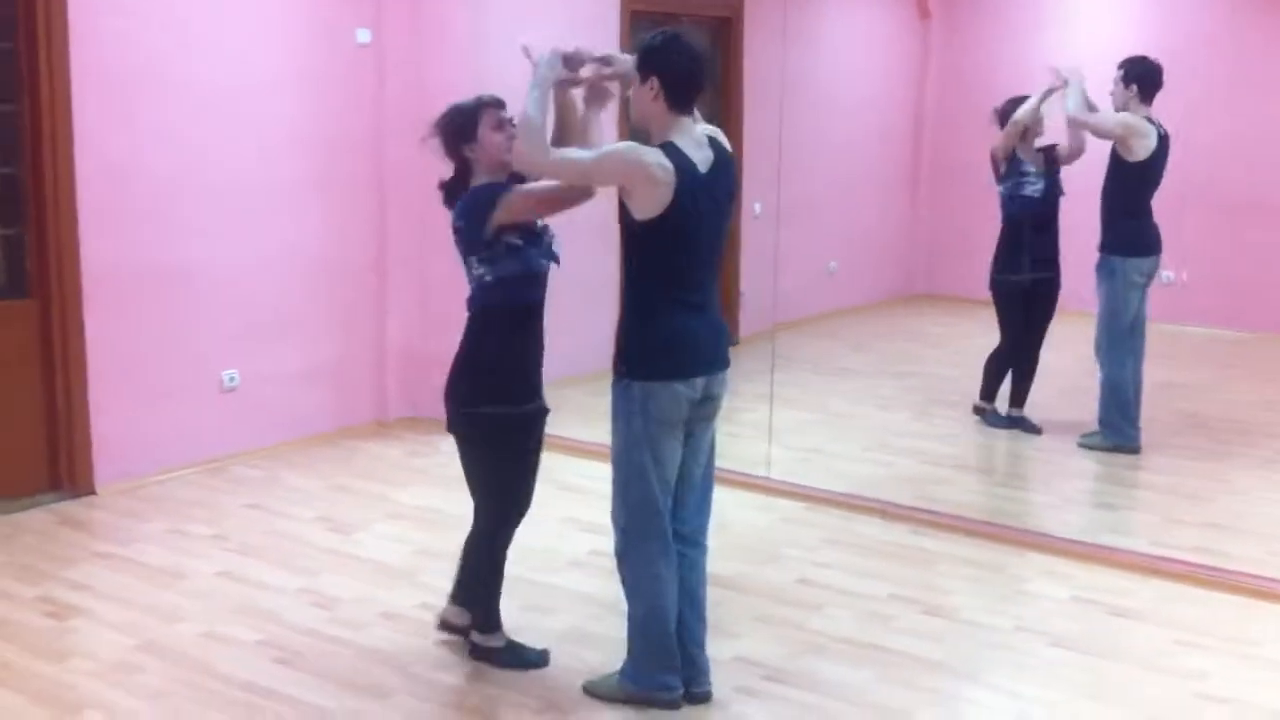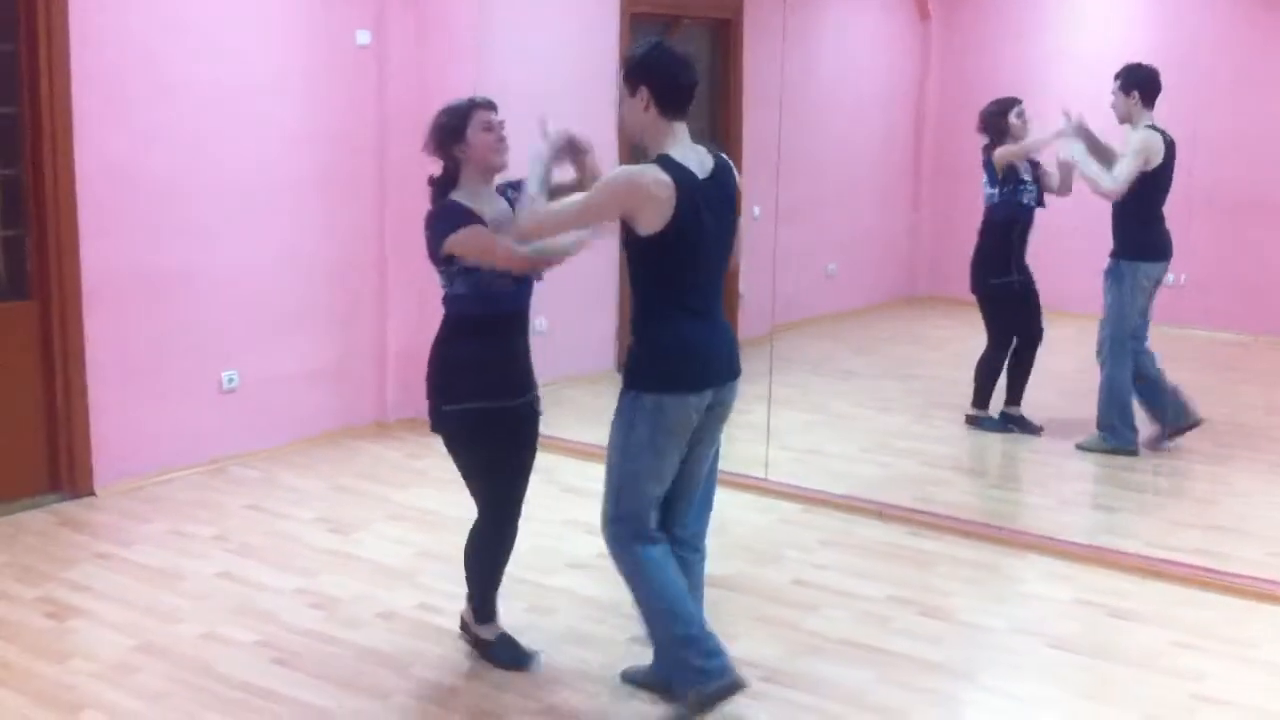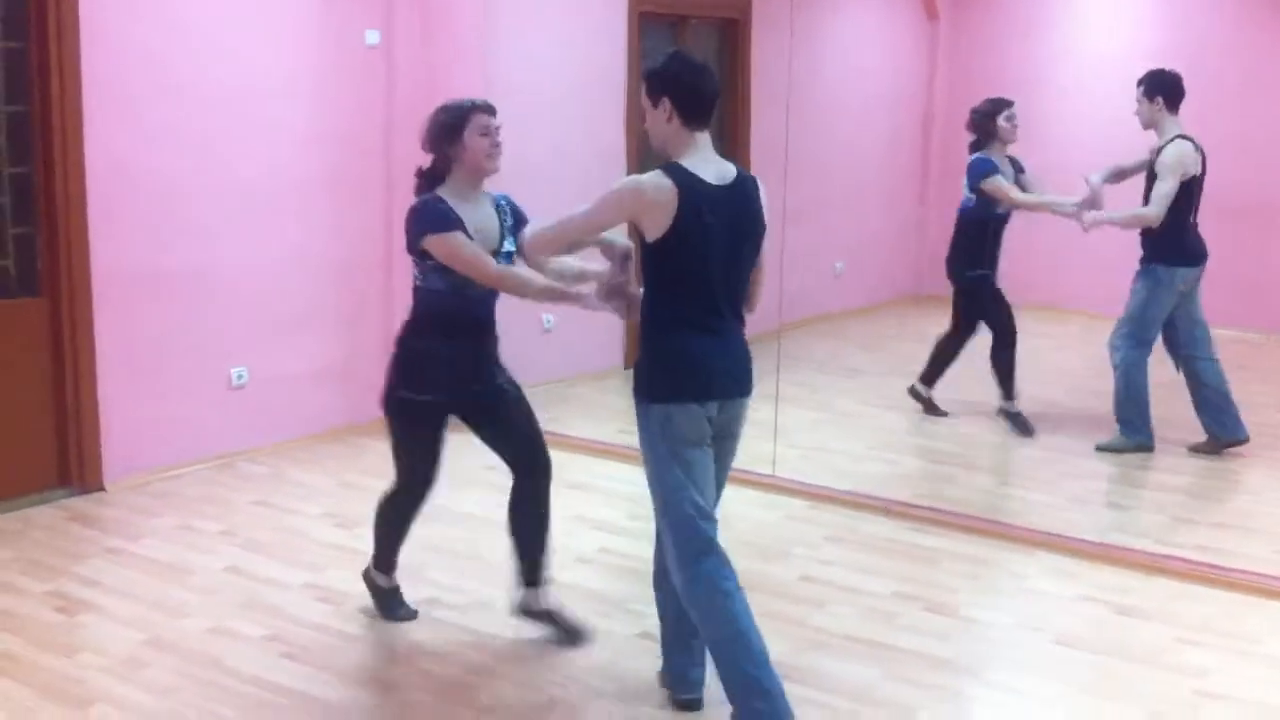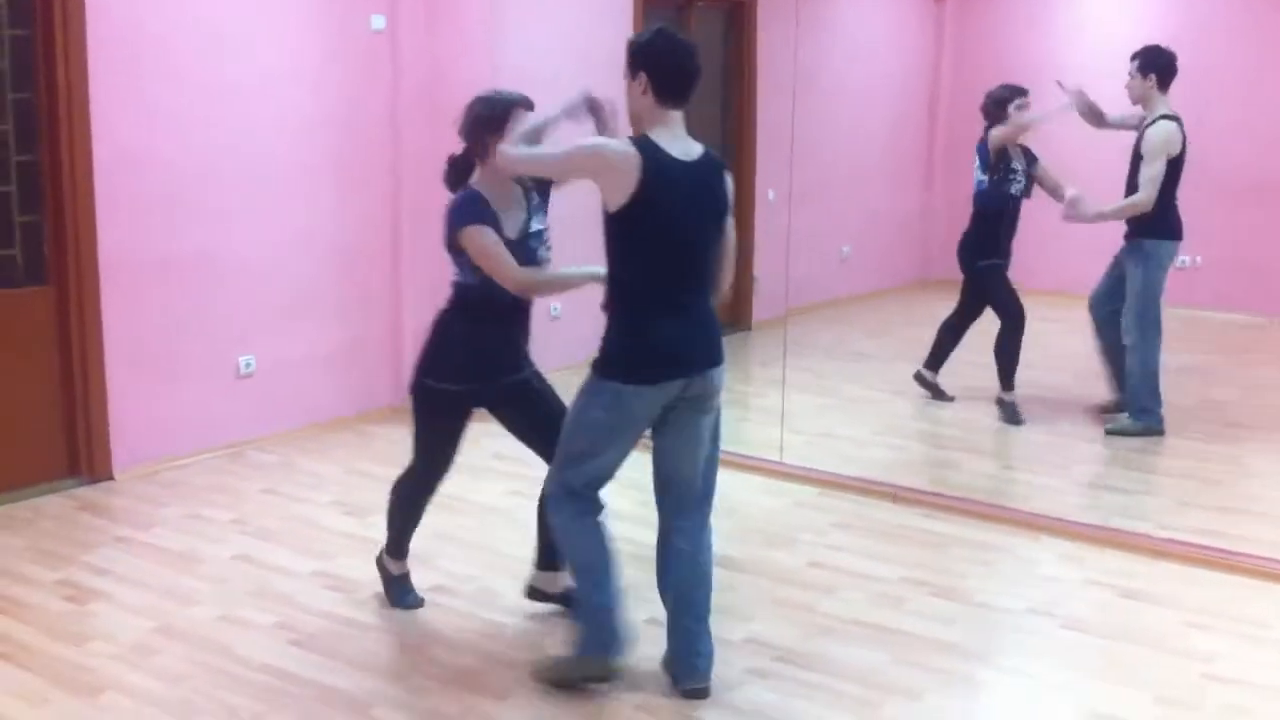
dt=0.3s
person 1, frame 1
left shoulder: (641, 164)
right shoulder: (719, 150)
left elbow: (530, 157)
right elbow: (681, 110)
left wrist: (542, 80)
right wrist: (624, 69)
left hip: (655, 368)
right hip: (707, 362)
left knee: (643, 525)
right knee: (685, 523)
left ankle: (653, 675)
right ankle: (688, 668)
person 1, frame 2
left shoulder: (638, 183)
right shoulder: (725, 172)
left elbow: (531, 225)
left hip: (664, 378)
right hip: (719, 370)
left knee: (632, 529)
right knee: (683, 529)
right ankle: (676, 664)
person 1, frame 3
left shoulder: (649, 191)
right shoulder: (752, 191)
left elbow: (538, 243)
left hip: (674, 390)
right hip: (732, 382)
left knee: (696, 554)
right knee: (684, 532)
person 1, frame 4
left shoulder: (616, 159)
right shoulder: (719, 174)
left elbow: (515, 160)
right elbow: (720, 283)
left hip: (633, 368)
right hip: (701, 363)
left knee: (570, 494)
right knee: (687, 515)
left ankle: (599, 644)
right ankle: (692, 663)
person 2, frame 1
left shoulder: (500, 193)
right shoulder: (482, 203)
left elbow: (562, 152)
right elbow: (578, 187)
left wrist: (566, 94)
right wrist: (593, 109)
left hip: (506, 378)
right hip: (490, 383)
left knee: (501, 504)
right knee: (501, 509)
left ankle: (462, 610)
right ankle: (486, 634)
person 2, frame 2
left shoulder: (513, 198)
right shoulder: (447, 215)
left elbow: (585, 187)
right elbow: (522, 259)
left wrist: (580, 164)
right wrist: (587, 228)
left hip: (513, 371)
right hip: (462, 379)
left knee: (508, 506)
right knee: (497, 507)
left ankle: (478, 618)
right ankle: (483, 621)
person 2, frame 3
left shoulder: (504, 209)
right shoulder: (427, 214)
left elbow: (546, 265)
right elbow: (495, 277)
left wrist: (604, 271)
right wrist: (579, 297)
left hip: (481, 364)
right hip: (424, 369)
left knee: (534, 468)
right knee: (414, 486)
left ankle: (534, 595)
right ankle: (381, 575)
person 2, frame 4
left shoulder: (531, 187)
right shoulder: (465, 209)
right elbow: (512, 278)
left wrist: (591, 114)
right wrist: (594, 276)
left hip: (509, 361)
right hip: (456, 360)
right knee: (428, 469)
left ankle: (549, 576)
right ankle: (394, 560)
person 3, frame 1
left shoulder: (1133, 126)
right shoulder: (1152, 131)
left elbow: (1075, 116)
right elbow: (1093, 122)
left wrist: (1074, 84)
right wrist: (1076, 91)
left hip: (1125, 250)
right hip: (1141, 248)
left knee: (1113, 343)
right knee: (1128, 343)
left ankle: (1119, 433)
right ankle: (1121, 427)
person 3, frame 2
left shoulder: (1143, 139)
right shoulder: (1156, 139)
left elbow: (1109, 186)
right elbow: (1116, 164)
left wrist: (1079, 158)
right wrist: (1086, 135)
left hip: (1135, 257)
right hip: (1146, 254)
left knee: (1113, 345)
right knee: (1129, 341)
left ankle: (1116, 434)
right ankle: (1173, 412)
person 3, frame 3
left shoulder: (1177, 152)
right shoulder: (1170, 148)
left elbow: (1153, 215)
right elbow: (1130, 168)
left wrist: (1103, 218)
right wrist: (1102, 180)
left hip: (1168, 264)
right hip: (1181, 261)
left knee: (1127, 344)
right knee: (1192, 349)
left ankle: (1135, 432)
right ankle: (1225, 428)
person 3, frame 4
left shoulder: (1163, 131)
right shoulder: (1150, 120)
left elbow: (1145, 200)
right elbow: (1103, 120)
left wrist: (1090, 213)
right wrist: (1081, 101)
left hip: (1155, 240)
right hip: (1142, 238)
left knee: (1139, 328)
right knee: (1103, 308)
left ankle: (1145, 417)
right ankle: (1130, 394)
person 4, frame 1
left shoulder: (1050, 157)
right shoulder: (1004, 156)
left elbow: (1077, 146)
right elbow: (1015, 122)
left wrist: (1056, 92)
right wrist: (1045, 91)
left hip: (1045, 264)
right hip: (1012, 264)
left knee: (1032, 343)
right knee: (1011, 342)
left ankle: (1015, 410)
right ankle: (985, 403)
person 4, frame 2
left shoulder: (1030, 164)
right shoulder: (997, 157)
left elbow: (1062, 187)
right elbow: (1023, 148)
left wrist: (1068, 157)
right wrist: (1063, 130)
left hip: (1015, 266)
right hip: (991, 267)
left knee: (1031, 336)
right knee: (1001, 340)
left ankle: (1011, 410)
right ankle: (978, 410)
person 4, frame 3
left shoulder: (1012, 165)
right shoulder: (980, 165)
left elbow: (1036, 199)
right elbow: (1017, 201)
left wrist: (1072, 209)
right wrist: (1071, 204)
left hip: (985, 261)
right hip: (967, 262)
left knee: (962, 330)
right knee: (1005, 328)
left ankle: (923, 386)
right ankle: (1009, 404)
person 4, frame 4
left shoulder: (1025, 154)
right shoulder: (991, 147)
left elbow: (1054, 188)
right elbow: (1016, 126)
left wrist: (1068, 196)
right wrist: (1063, 106)
left hip: (998, 251)
right hip: (980, 250)
left knee: (966, 313)
right knee: (1014, 316)
left ankle: (928, 372)
right ankle: (1006, 394)
